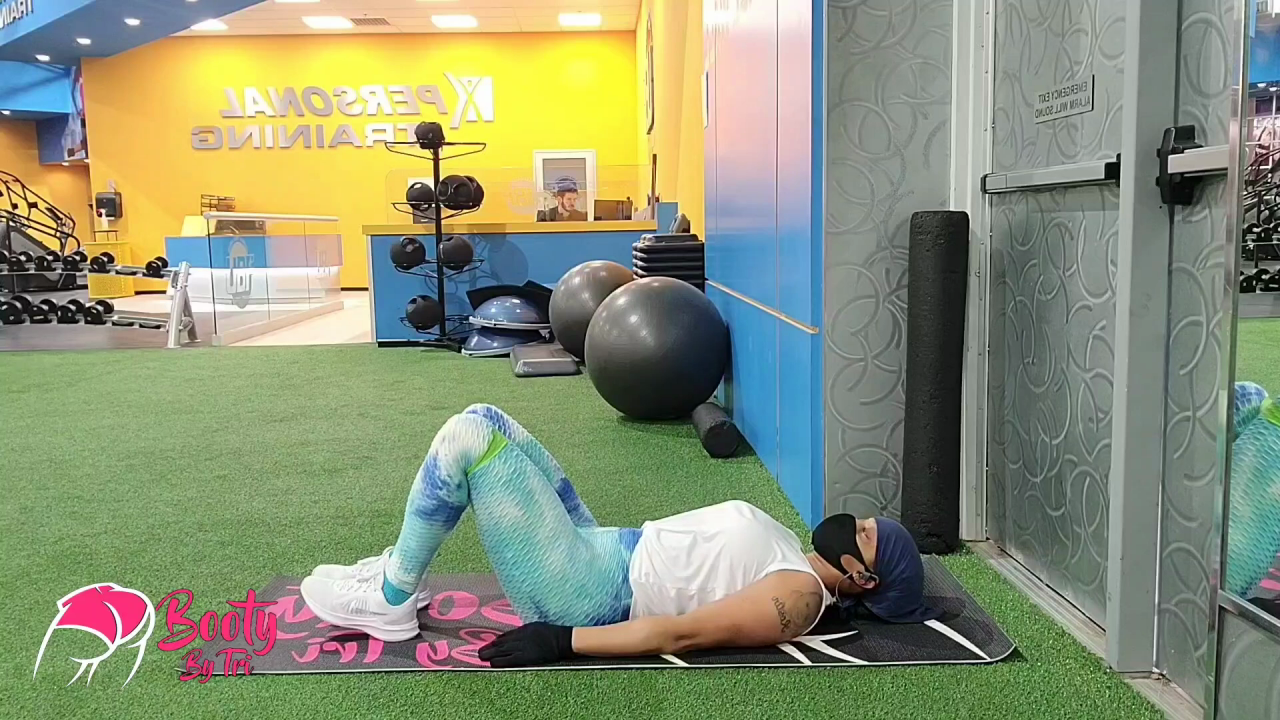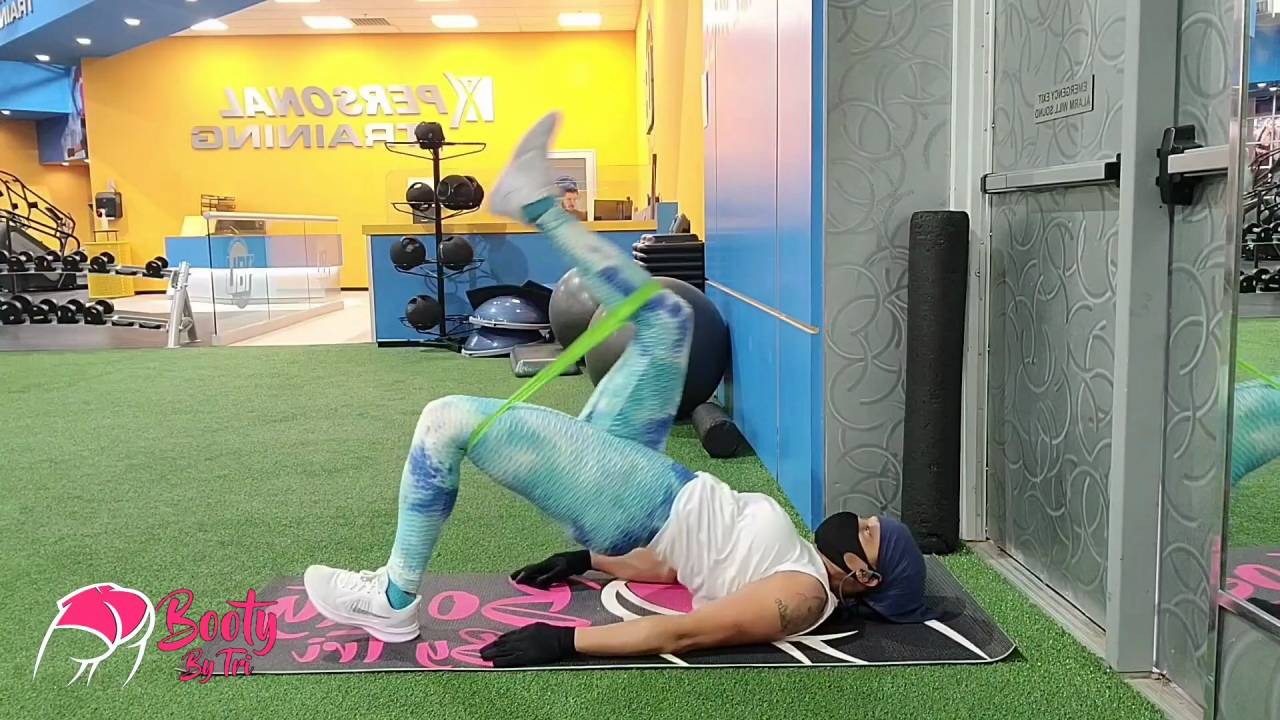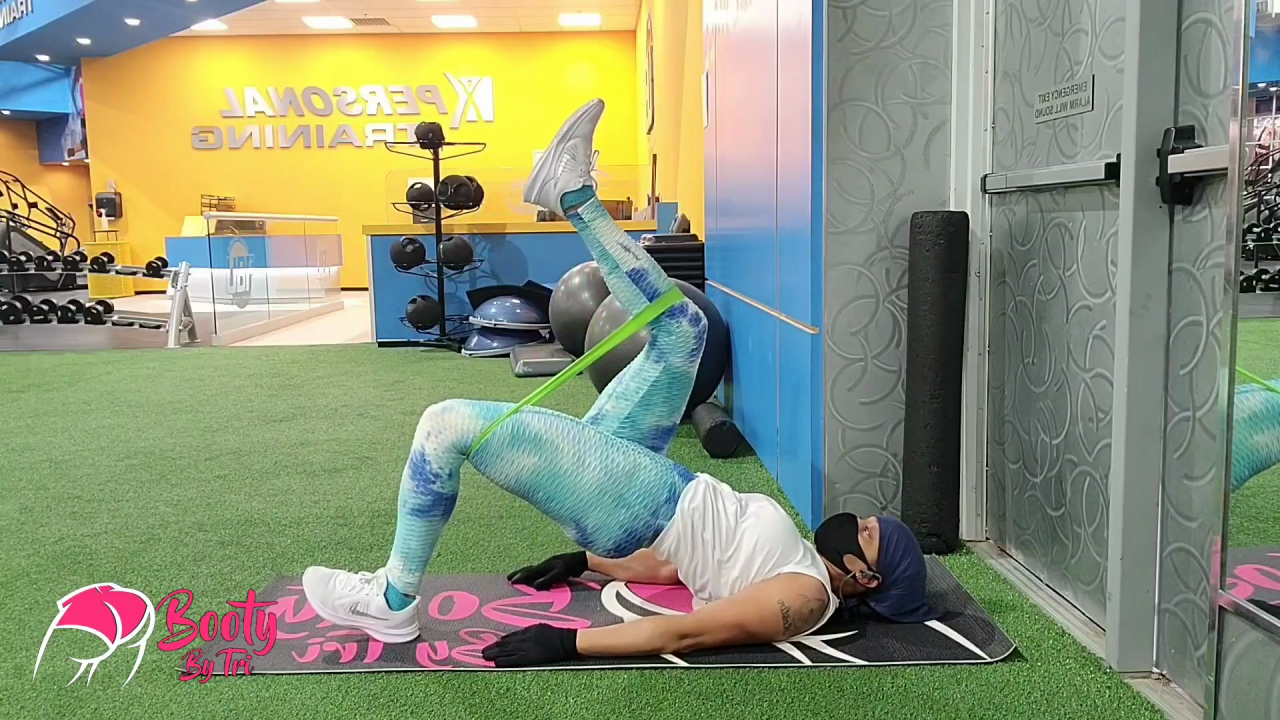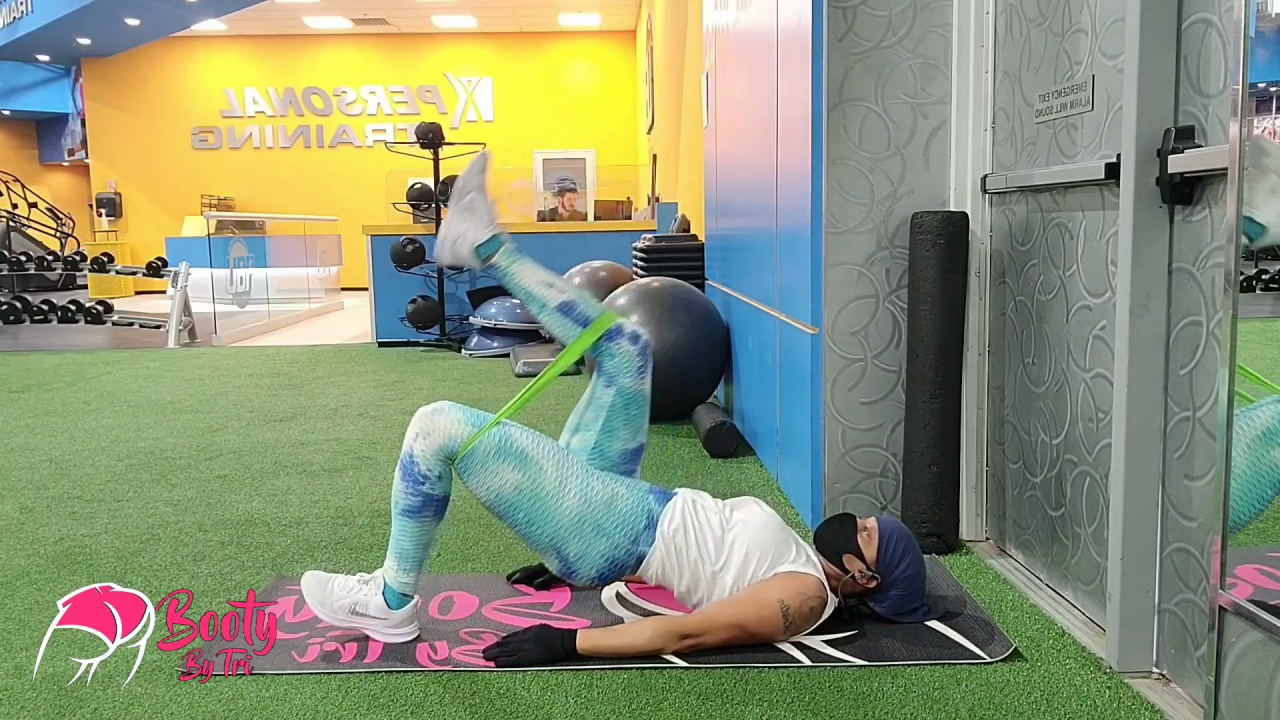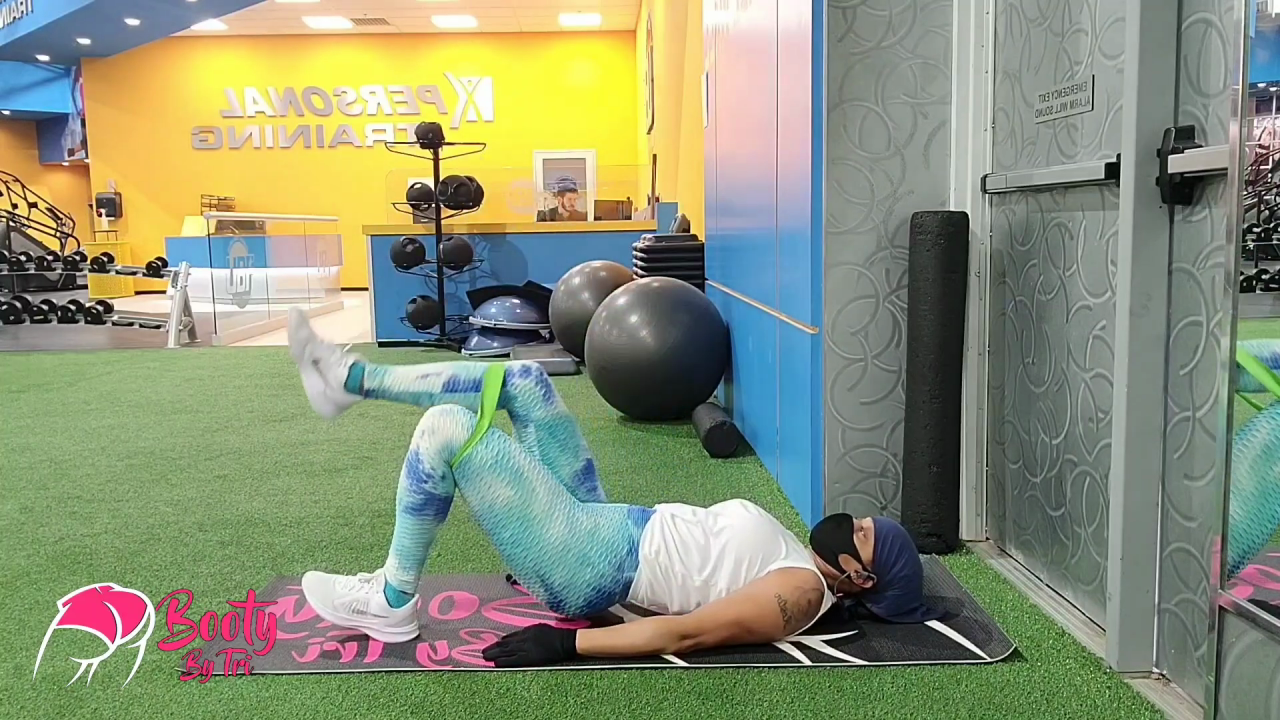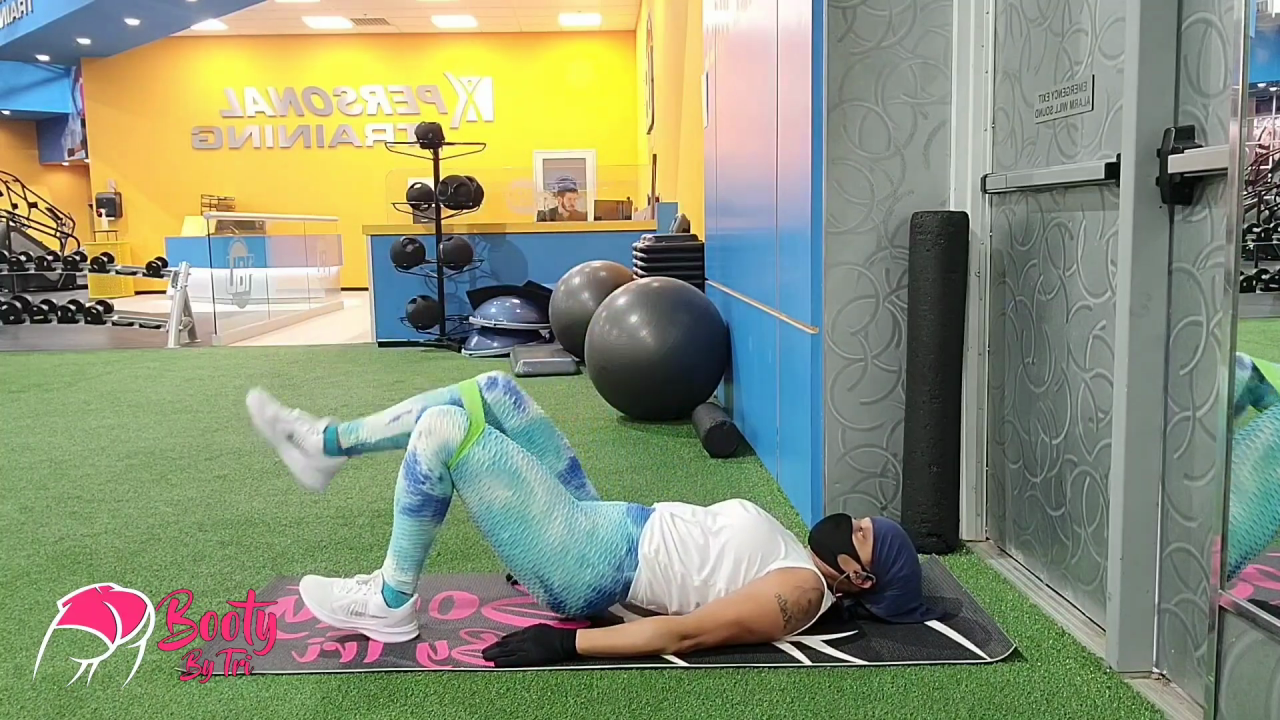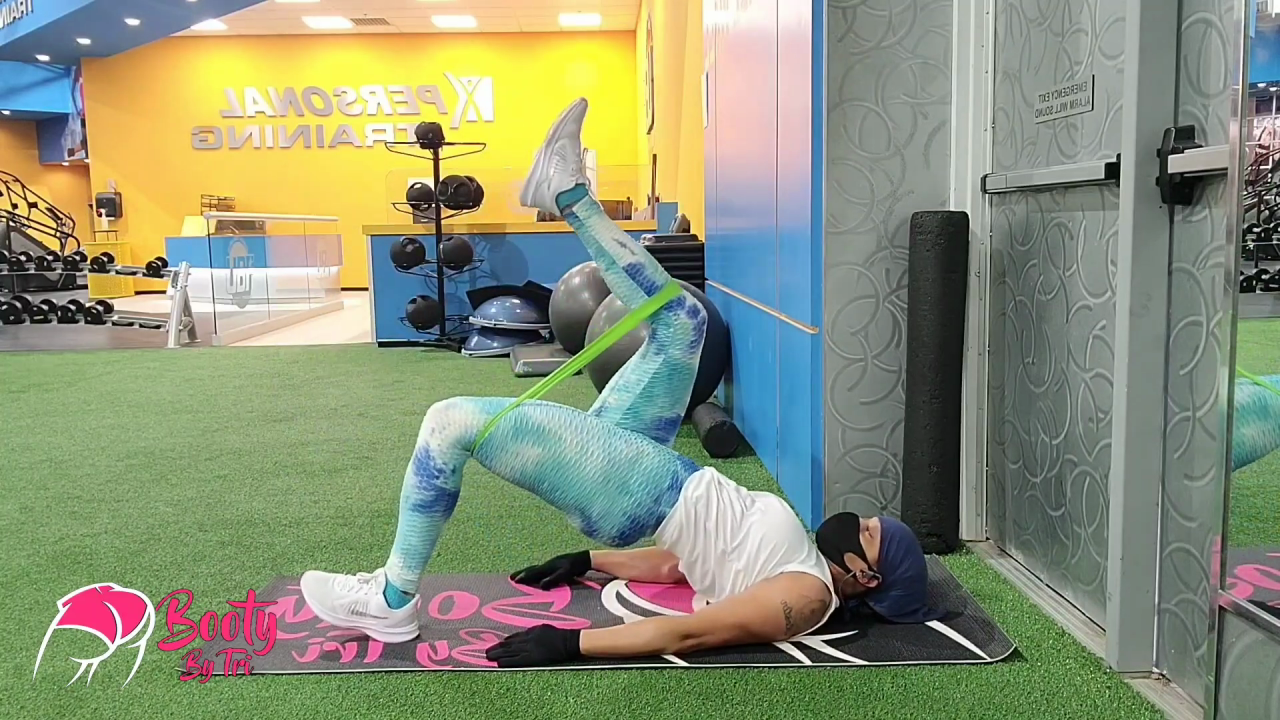
dt=0.7s
person 1, frame 1
left shoulder: (796, 600)
right shoulder: (788, 555)
left elbow: (679, 634)
left wrist: (560, 642)
left hip: (578, 590)
right hip: (600, 550)
left knee: (465, 436)
right knee: (485, 420)
left ankle: (388, 602)
right ankle: (401, 568)
person 1, frame 2
left shoulder: (802, 598)
right shoulder: (801, 562)
left elbow: (683, 631)
left wrist: (563, 640)
right wrist: (584, 560)
left hip: (626, 502)
right hip: (642, 482)
left knee: (448, 420)
right knee: (665, 314)
left ankle: (393, 604)
right ankle: (535, 202)
person 1, frame 3
left shoulder: (804, 599)
right shoulder: (798, 560)
left elbow: (682, 634)
left wrist: (567, 642)
right wrist: (585, 560)
left hip: (626, 500)
right hip: (632, 483)
left knee: (446, 425)
right knee: (682, 327)
left ankle: (391, 604)
right ankle: (572, 193)
person 1, frame 4
left shoulder: (804, 599)
right shoulder: (796, 561)
left elbow: (685, 633)
left wrist: (567, 643)
left hip: (606, 532)
right hip: (616, 504)
left knee: (437, 427)
right knee: (625, 345)
left ankle: (390, 606)
right ankle: (483, 244)
person 1, frame 5
left shoulder: (798, 596)
right shoulder: (793, 555)
left elbow: (685, 632)
left wrist: (568, 642)
left hip: (583, 565)
right hip: (598, 526)
left knee: (445, 426)
right knee: (522, 380)
left ankle: (390, 606)
right ankle: (348, 378)
person 1, frame 6
left shoulder: (799, 593)
right shoulder: (788, 553)
left elbow: (682, 632)
left wrist: (566, 641)
left hip: (584, 564)
right hip: (598, 520)
left knee: (442, 428)
right knee: (491, 391)
left ankle: (389, 604)
right ankle: (325, 443)
person 1, frame 7
left shoulder: (806, 597)
right shoulder: (804, 558)
left elbow: (686, 635)
left wrist: (571, 643)
right wrist: (588, 561)
left hip: (631, 489)
right hip: (641, 468)
left knee: (450, 422)
right knee: (682, 317)
left ankle: (391, 604)
right ankle: (565, 190)
